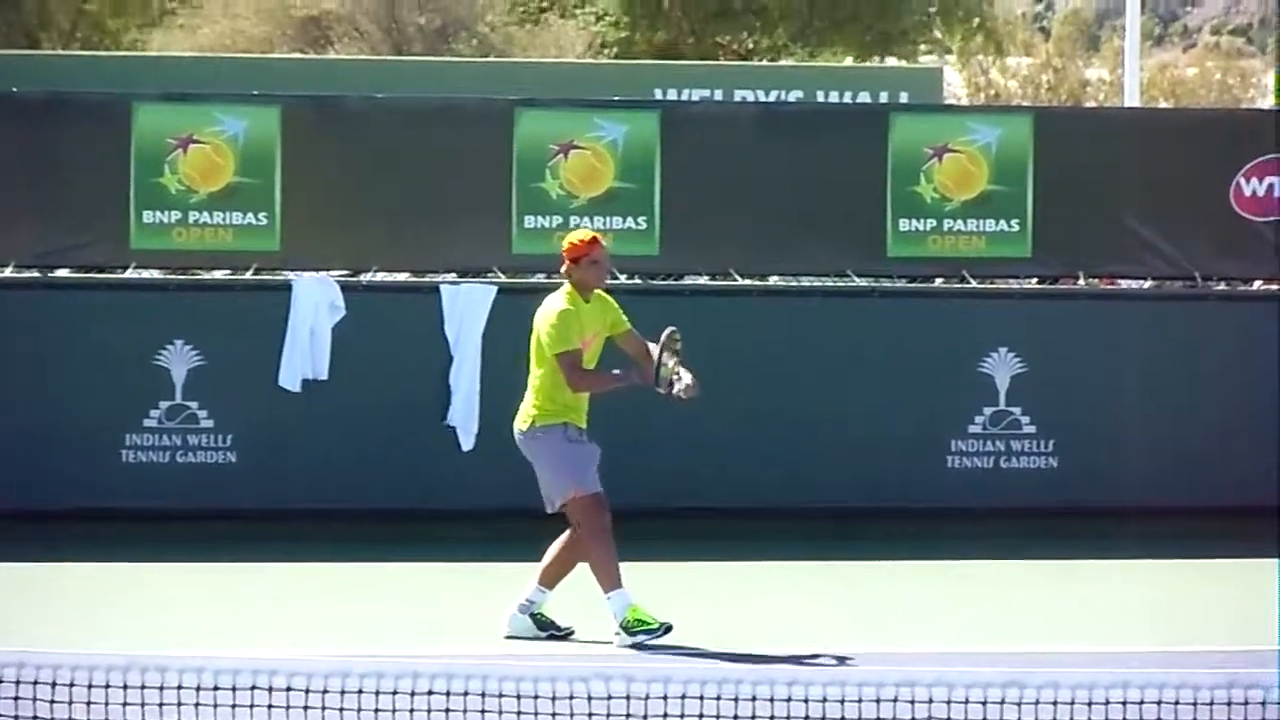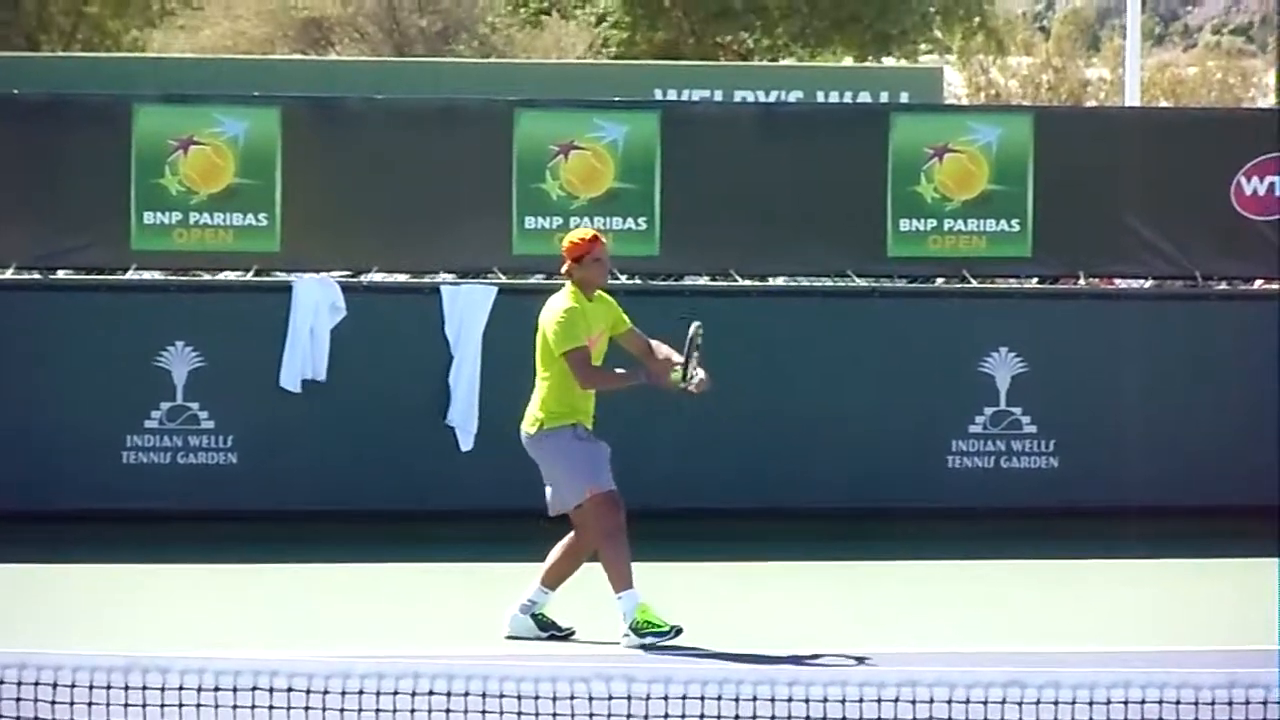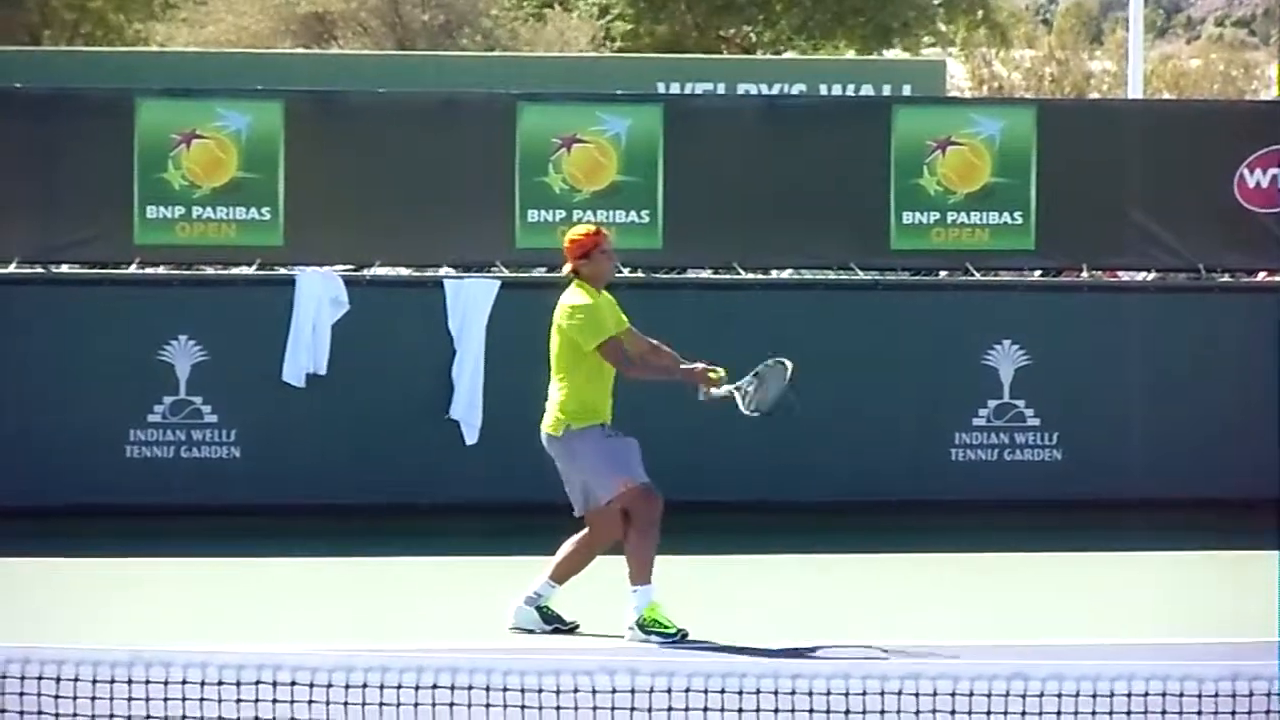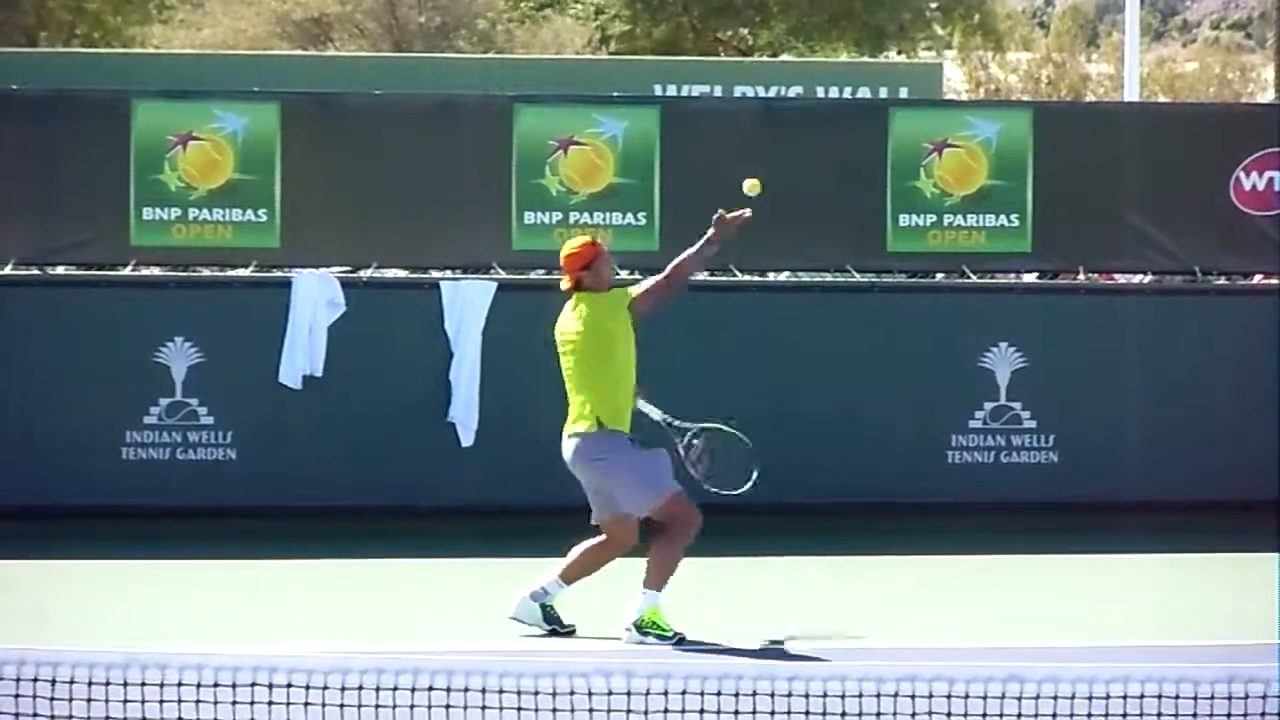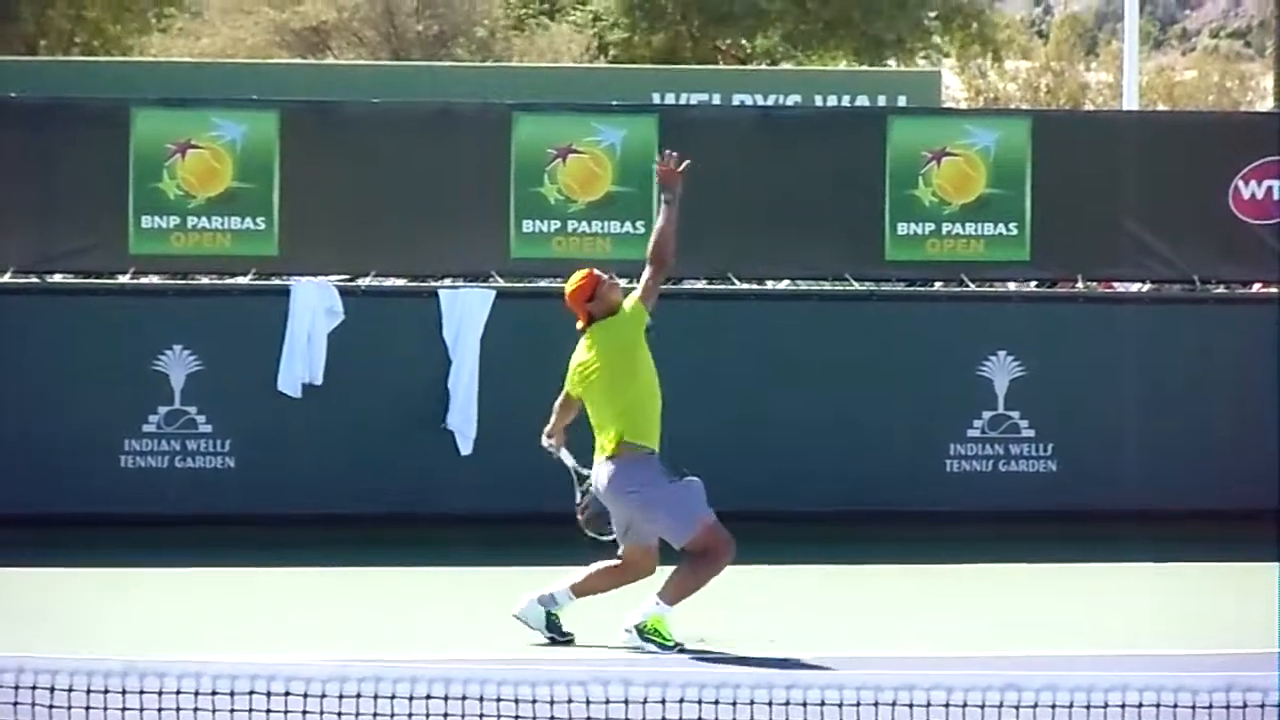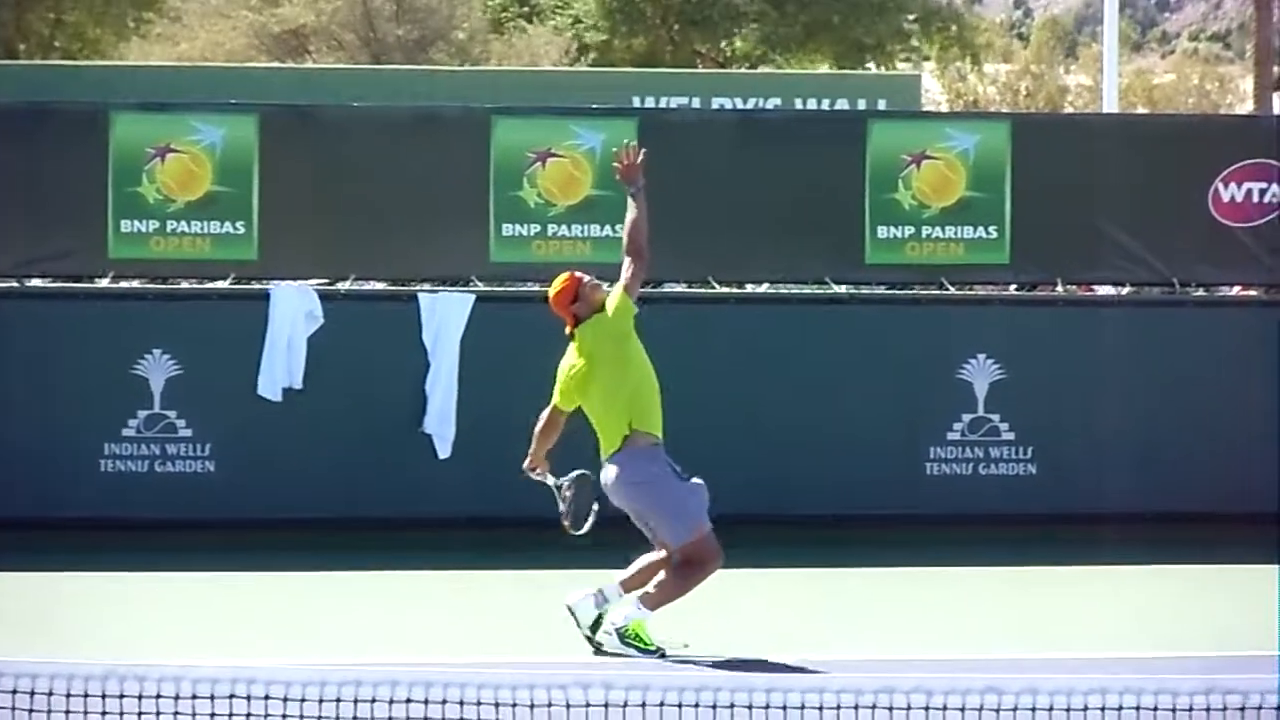
dt=0.2s
person 1, frame 1
left shoulder: (602, 304)
right shoulder: (558, 313)
left elbow: (643, 349)
right elbow: (577, 380)
left wrist: (678, 372)
right wrist: (636, 376)
left hip: (566, 426)
right hip: (547, 426)
left knee: (584, 527)
right knee: (594, 513)
left ankle: (525, 612)
right ankle: (625, 616)
person 1, frame 2
left shoulder: (601, 304)
right shoulder: (564, 312)
left elbow: (646, 347)
right elbow: (587, 376)
left wrist: (686, 365)
right wrist: (647, 376)
left hip: (569, 428)
right hip: (555, 428)
left knee: (588, 529)
right knee: (609, 511)
left ankle: (527, 612)
right ankle: (635, 617)
person 1, frame 3
left shoulder: (600, 300)
right shoulder: (581, 306)
left elbow: (644, 346)
right elbow: (627, 364)
left wrist: (695, 368)
right wrist: (685, 373)
left hip: (581, 428)
right hip: (578, 429)
left knee: (605, 526)
right knee: (646, 503)
left ankle: (532, 604)
right ankle: (643, 614)
person 1, frame 4
left shoulder: (571, 317)
right shoulder: (603, 306)
right elbow: (665, 283)
left wrist: (626, 392)
right wrist: (713, 239)
left hip: (585, 440)
right hip: (603, 440)
left knee: (618, 537)
right knee: (683, 516)
left ankle: (536, 599)
right ankle: (643, 616)
person 1, frame 5
left shoulder: (582, 355)
right shoulder: (623, 327)
left elbow: (566, 404)
right elbow: (660, 264)
left wrist: (554, 431)
right wrist: (670, 195)
left hip: (613, 473)
right hip: (635, 469)
left knee: (638, 564)
right knee: (717, 547)
left ankle: (544, 603)
right ankle: (645, 622)
person 1, frame 6
left shoulder: (571, 362)
right shoulder: (611, 322)
left elbow: (552, 419)
right elbow: (637, 255)
left wrist: (537, 457)
right wrist: (635, 189)
left hip: (623, 469)
right hip: (640, 462)
left knee: (676, 557)
right knee: (704, 557)
left ankle: (596, 601)
right ankle: (624, 624)
